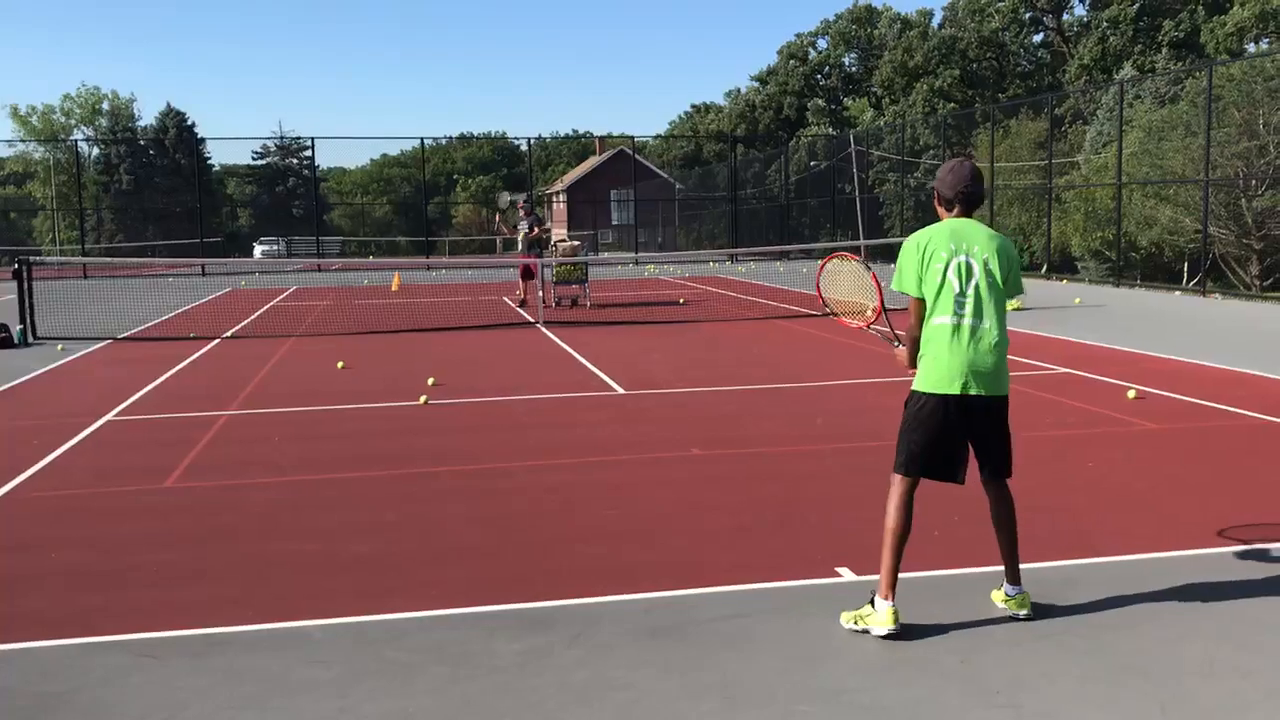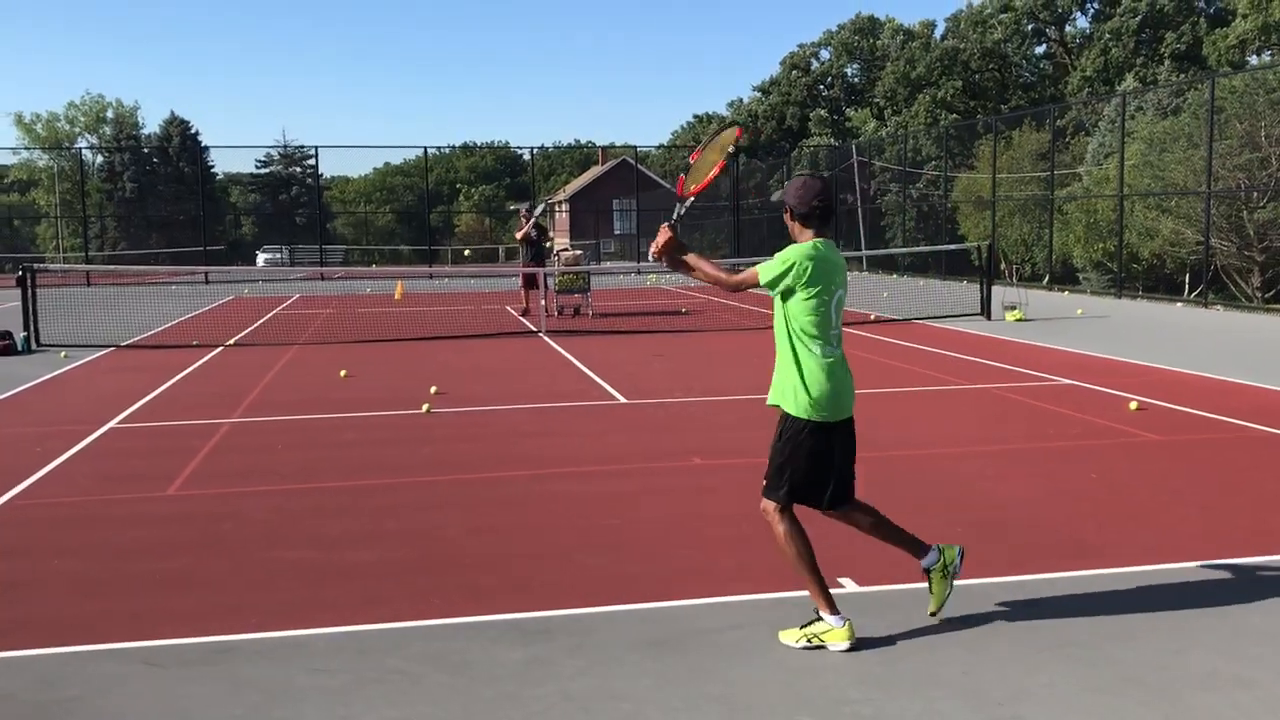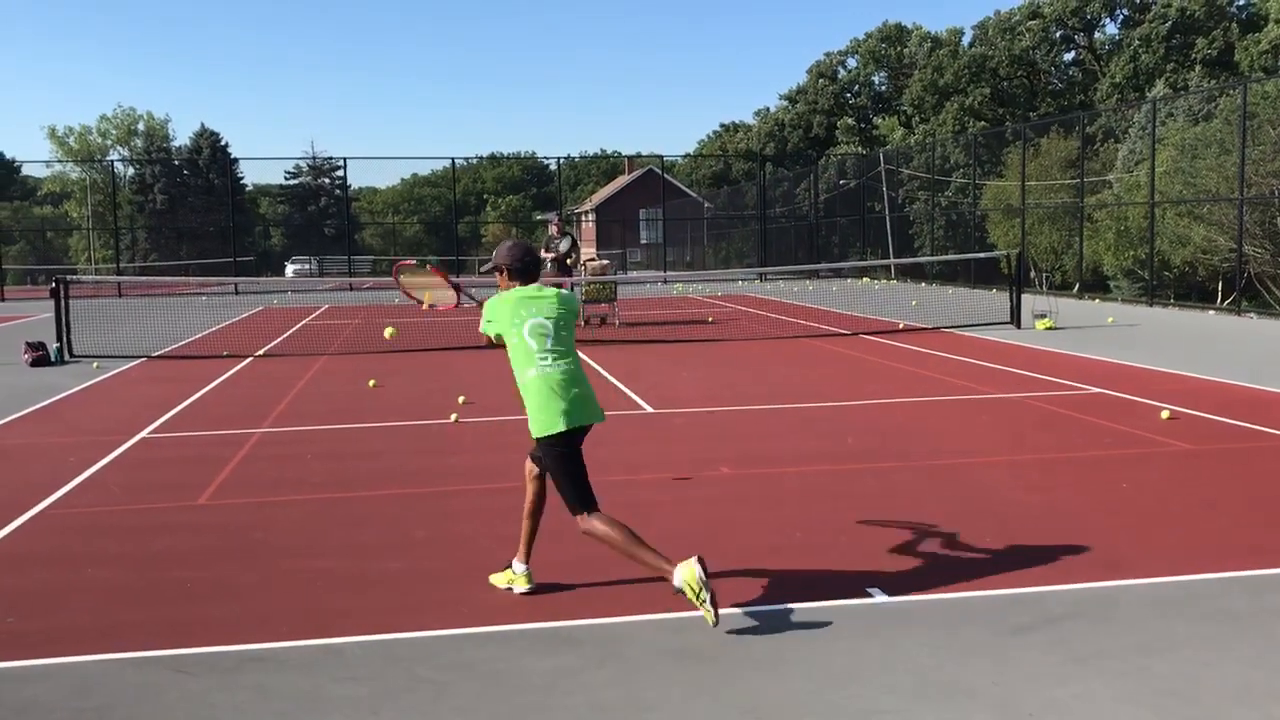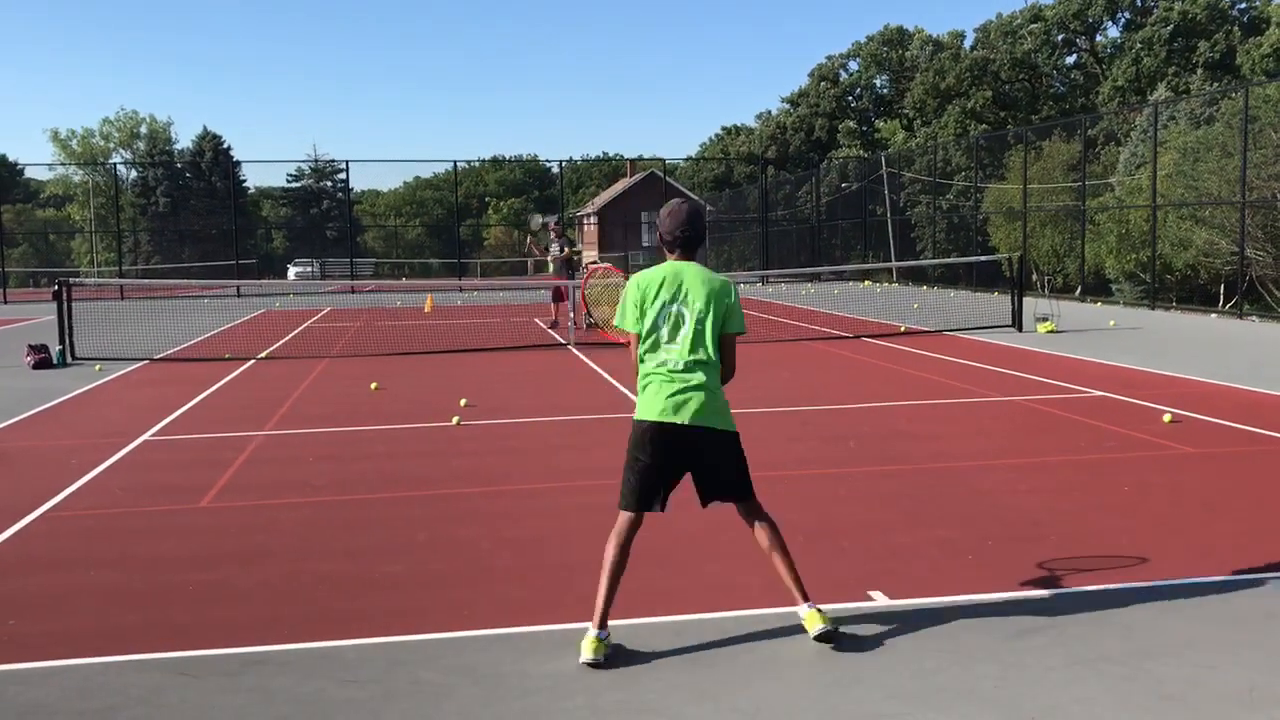
dt=1s
person 1, frame 1
left shoulder: (919, 242)
right shoulder: (1002, 246)
left elbow: (916, 319)
right elbow: (993, 311)
left wrist: (910, 355)
left hip: (938, 379)
right hip: (990, 380)
left knee: (902, 482)
right knee: (995, 481)
left ankle: (884, 604)
right ankle: (1013, 591)
person 1, frame 2
left shoulder: (802, 258)
right shoulder: (831, 258)
left elbow: (736, 285)
right elbow: (753, 281)
left wrist: (680, 254)
right wrist: (691, 261)
left hip: (808, 405)
right hip: (830, 401)
left knee: (774, 506)
right knee: (838, 504)
left ankle: (832, 622)
right ankle: (932, 559)
person 1, frame 3
left shoulder: (496, 305)
right shoulder: (563, 297)
left hip: (553, 419)
right hip: (580, 410)
left knee: (588, 517)
right knee: (533, 471)
left ankle: (681, 572)
right ankle: (520, 569)
person 1, frame 4
left shoulder: (640, 284)
right shoulder: (723, 287)
left elbow: (636, 360)
right elbow: (728, 368)
left hip: (657, 416)
right hip: (713, 416)
left knee: (629, 520)
right knee: (752, 512)
left ankle: (596, 634)
right ankle: (809, 610)
